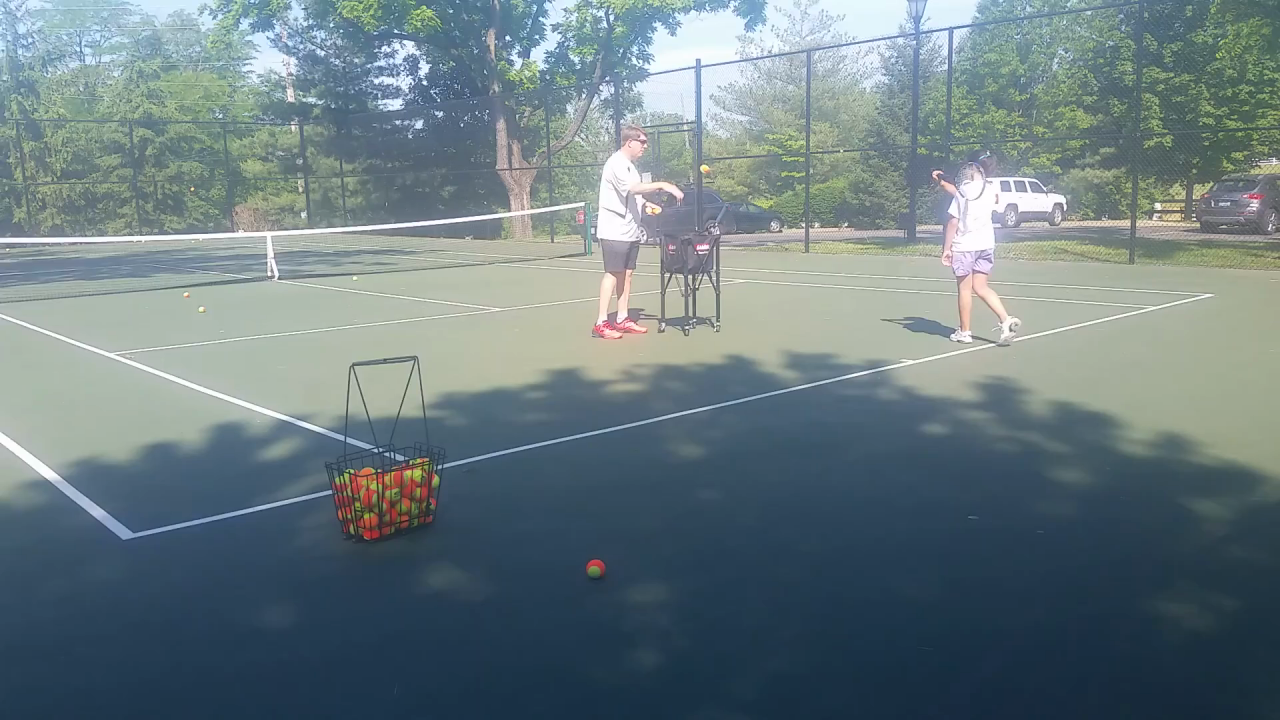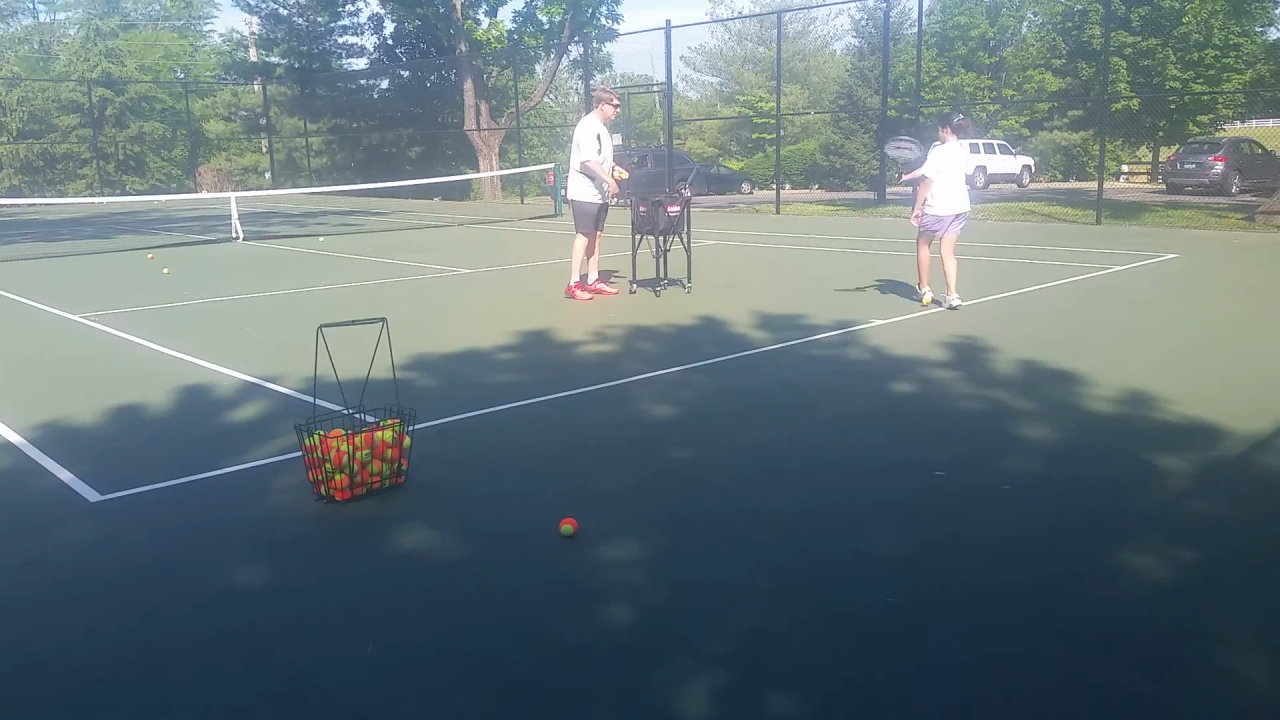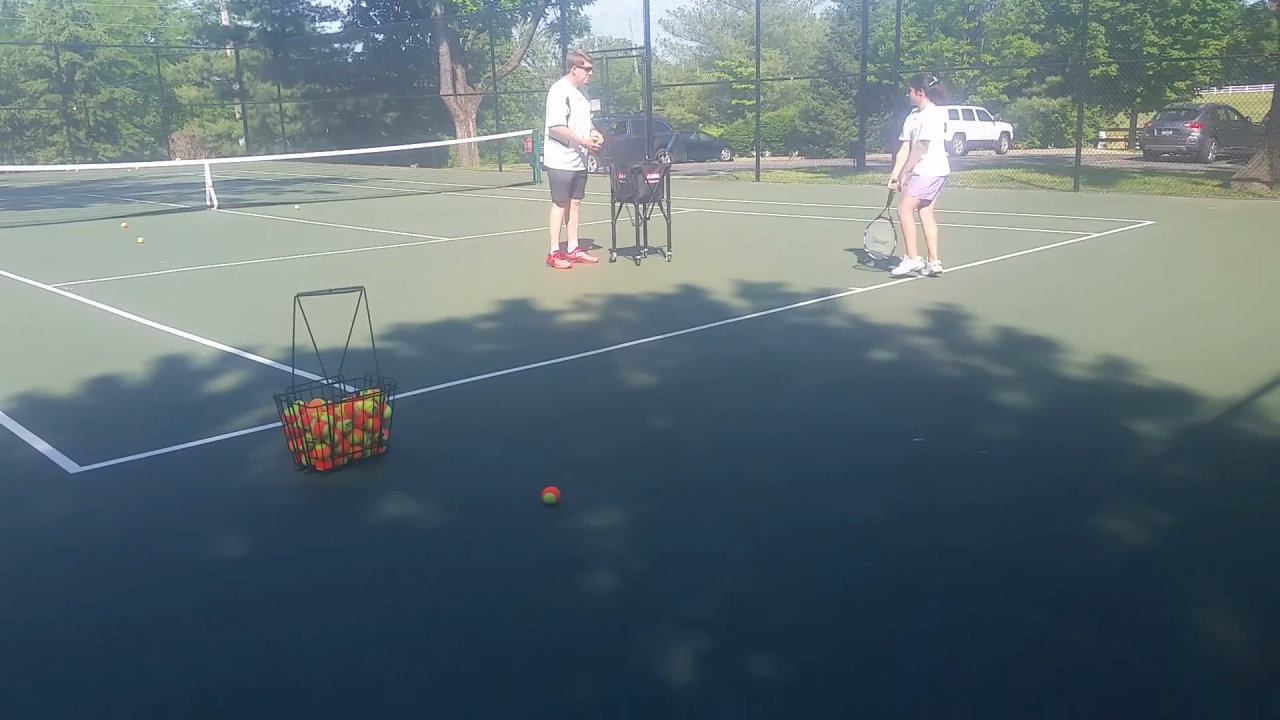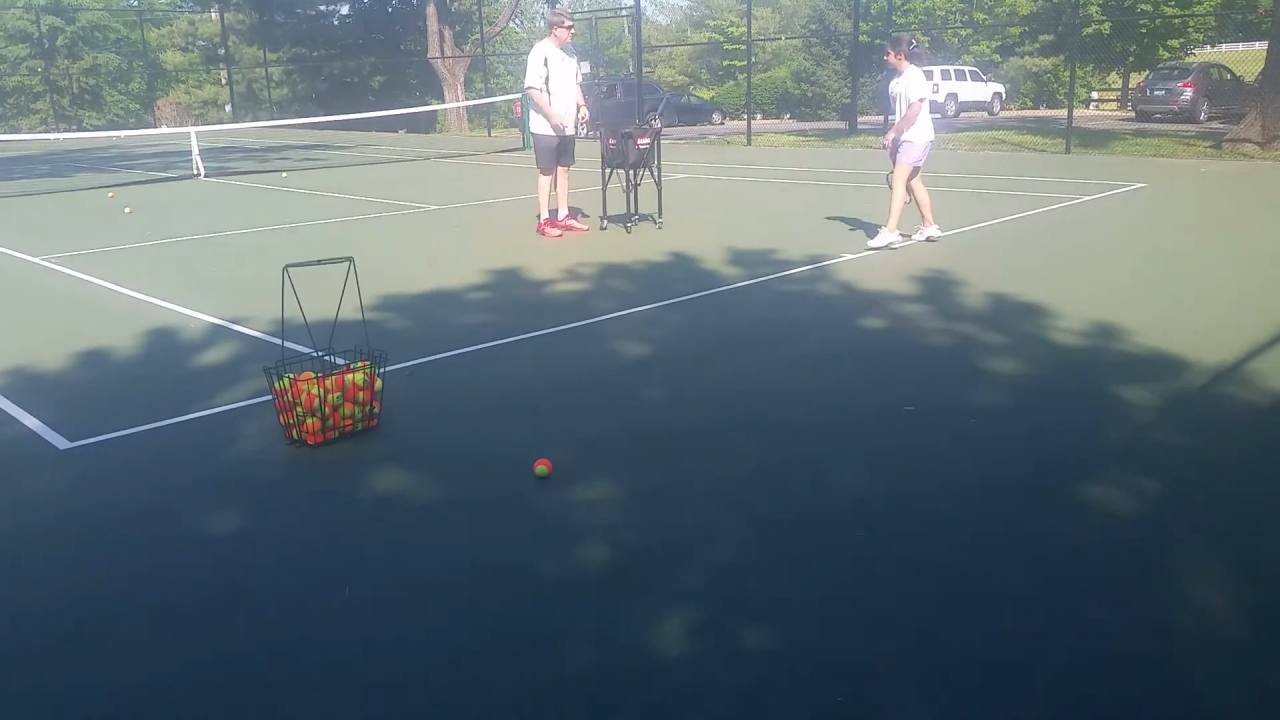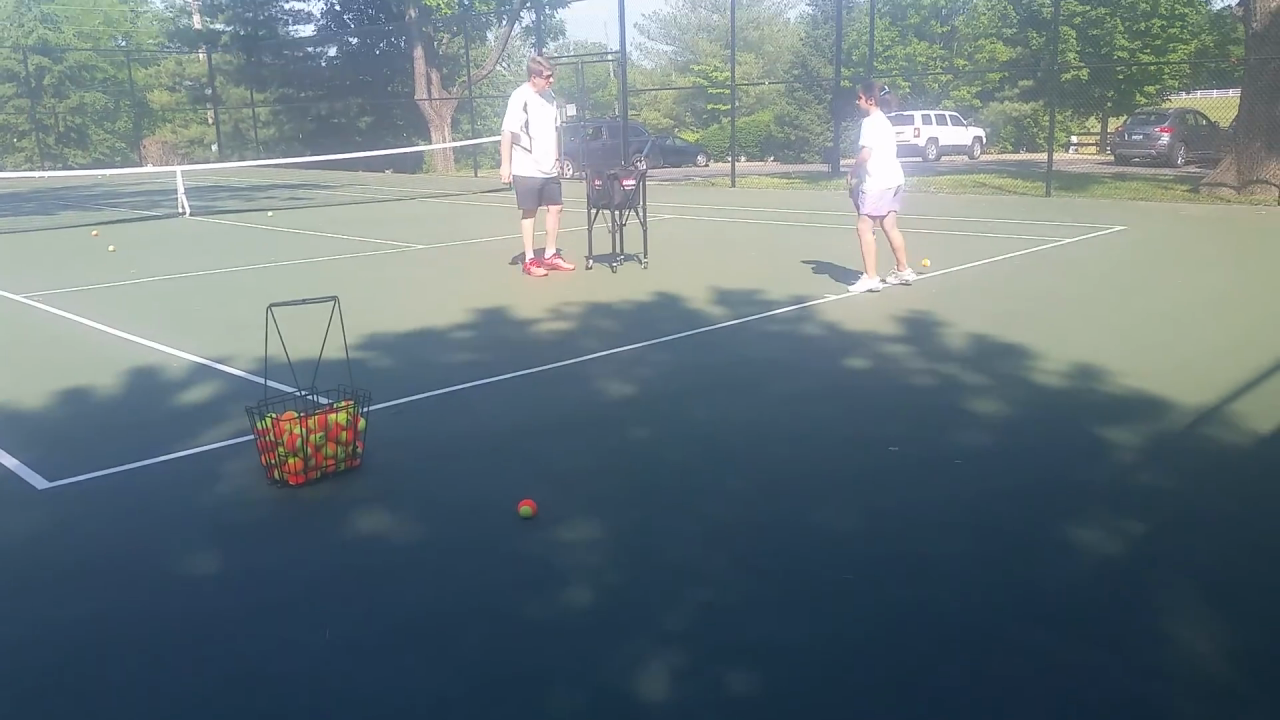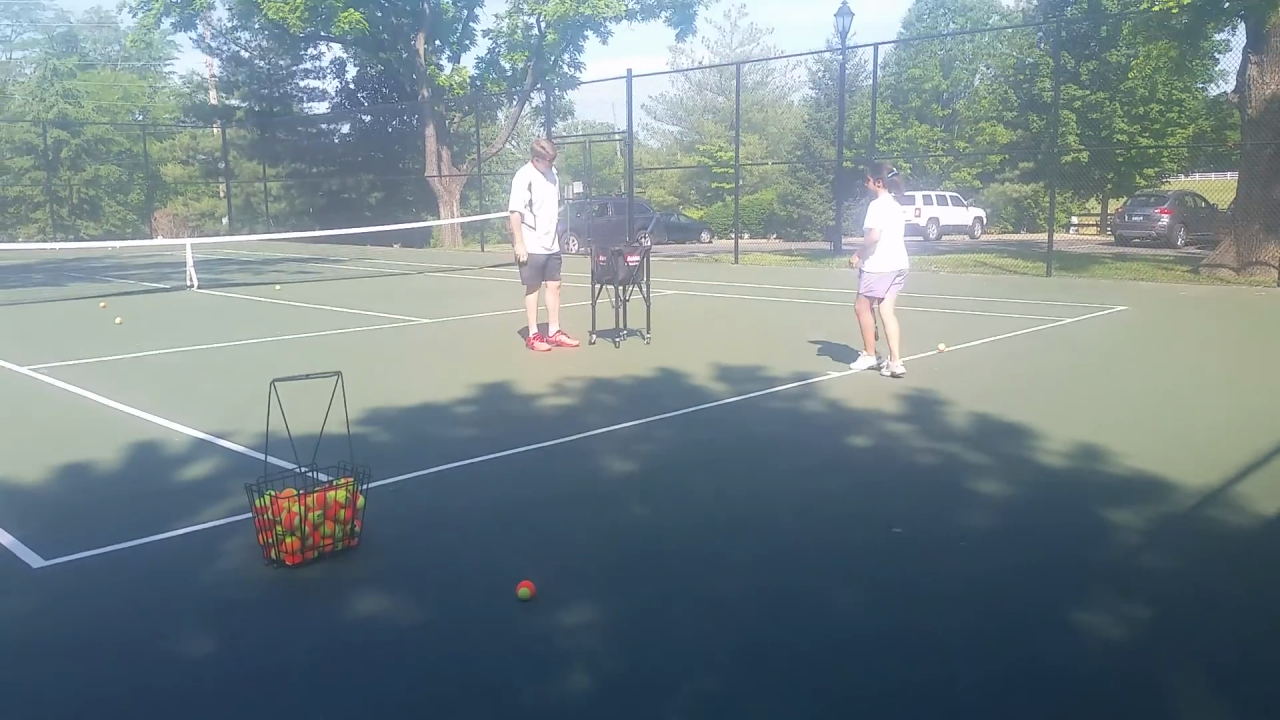
dt=0.3s
person 1, frame 1
left shoulder: (629, 164)
right shoulder: (617, 163)
right elbow: (634, 187)
left wrist: (645, 204)
right wrist: (664, 185)
left hip: (629, 231)
right hip: (614, 231)
left knee: (627, 274)
right knee: (613, 274)
left ankle: (622, 319)
right ankle: (601, 323)
person 1, frame 2
left shoulder: (601, 127)
right shoulder: (588, 126)
right elbow: (588, 161)
left wrist: (614, 168)
right wrist: (610, 181)
left hip: (598, 192)
right hip: (584, 192)
left knee: (596, 235)
right knee: (584, 235)
left ankle: (593, 280)
right ankle: (574, 284)
person 1, frame 3
left shoulder: (581, 92)
right shoulder: (560, 91)
right elbow: (556, 127)
left wrist: (593, 132)
right wrist: (582, 141)
left hip: (579, 160)
right hip: (560, 160)
left knee: (574, 203)
right knee: (560, 204)
left ankle: (573, 249)
right ankle: (554, 252)
person 1, frame 4
left shoulder: (569, 51)
right shoulder: (540, 52)
right elbow: (532, 88)
left wrist: (581, 105)
right wrist: (551, 115)
left hip: (567, 125)
right hip: (546, 126)
left knee: (563, 169)
right knee: (547, 171)
left ankle: (563, 217)
right ankle: (544, 221)
person 1, frame 5
left shoulder: (549, 95)
right shoulder: (520, 98)
right elbow: (508, 132)
left wrist: (556, 158)
right wrist: (506, 164)
left hip: (549, 168)
right hip: (527, 169)
left knee: (555, 208)
right knee: (530, 212)
left ankle: (550, 255)
right ankle: (530, 260)
person 1, frame 6
left shoulder: (551, 172)
right shoulder: (524, 177)
right elbow: (515, 212)
right wrist: (519, 243)
left hip: (551, 243)
right hip: (532, 245)
left knee: (554, 285)
right knee: (533, 287)
left ankle: (554, 332)
right ankle: (533, 336)
person 2, frame 1
right shoulder: (991, 189)
left elbow: (953, 221)
left wrist: (946, 248)
right wrist: (942, 182)
left hip: (965, 246)
right hip: (986, 244)
left knee: (964, 288)
right knee: (981, 287)
left ankle: (964, 332)
right ankle: (1007, 320)
person 2, frame 2
left shoulder: (939, 150)
right shoulder: (962, 151)
left elbow: (926, 182)
left wrist: (917, 208)
right wrist: (909, 176)
left hip: (939, 207)
right hip: (960, 207)
left knee: (923, 245)
right knee: (947, 251)
left ankle: (924, 289)
right ankle: (952, 296)
person 2, frame 3
left shoulder: (932, 114)
right shoulder: (912, 117)
left elbow: (921, 148)
right elbow: (904, 147)
left wrist: (903, 172)
right wrist: (894, 173)
left hip: (930, 171)
right hip: (920, 172)
left knee: (904, 209)
right knee: (926, 214)
left ankle: (912, 258)
right ankle: (933, 262)
person 2, frame 4
left shoulder: (914, 75)
right shoulder: (895, 82)
left elbow: (915, 108)
left wrist: (892, 132)
right wrist: (893, 136)
left hip: (917, 137)
right hip: (905, 137)
left knee: (898, 180)
right knee: (913, 181)
left ankle: (891, 231)
right ankle: (929, 226)
person 2, frame 5
left shoulder: (870, 122)
right shoulder: (884, 122)
left elbow: (865, 154)
left wrist: (853, 174)
right wrist: (861, 177)
left hip: (879, 182)
right hip: (894, 180)
left knee: (864, 227)
right knee: (890, 226)
left ankle: (871, 277)
right ankle: (903, 270)
person 2, frame 6
left shoulder: (878, 205)
right shoulder: (896, 206)
left elbow: (874, 236)
left wrist: (857, 255)
right wrist: (864, 256)
left hip: (879, 265)
right hip: (898, 263)
left knee: (862, 307)
right knee: (887, 312)
left ankle: (869, 355)
right ankle: (894, 362)
